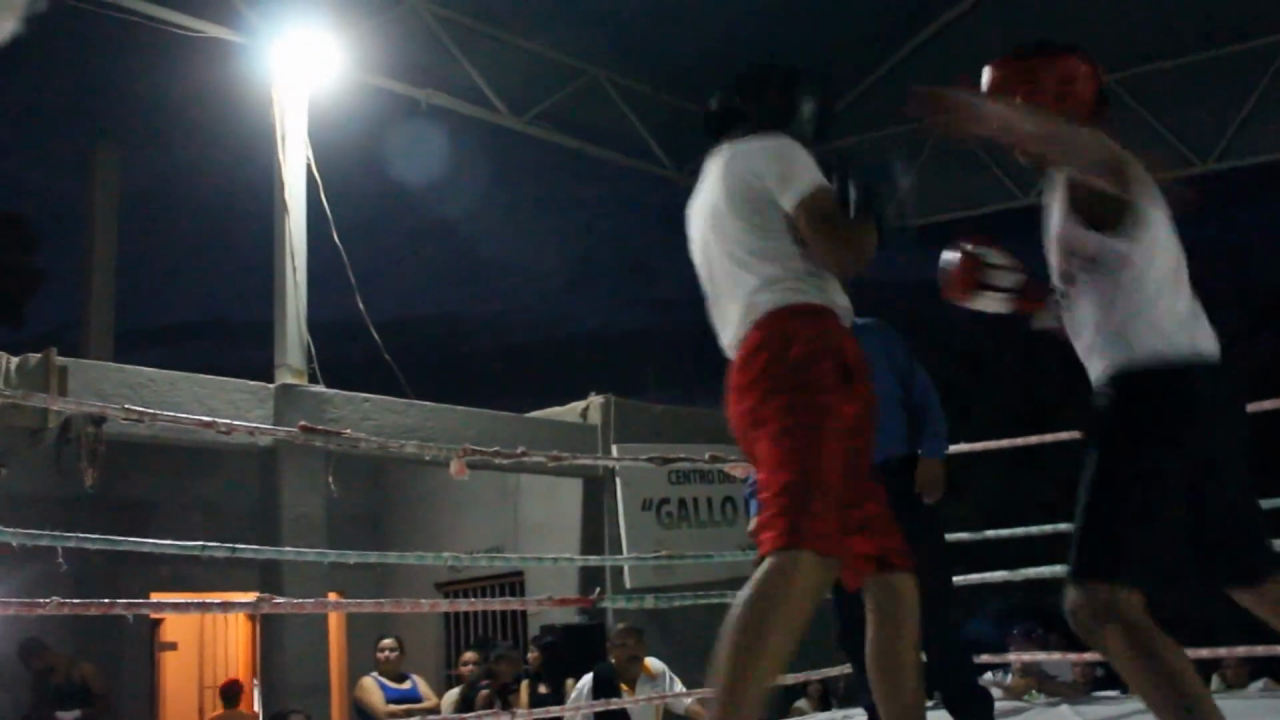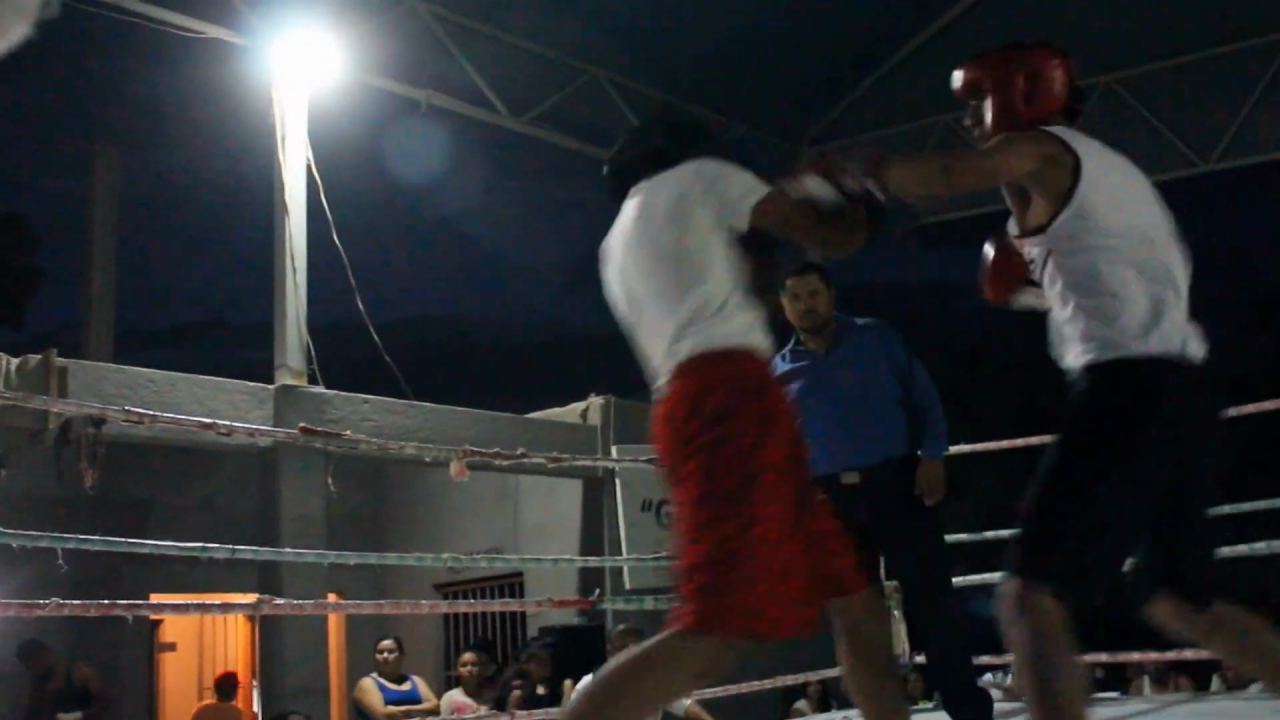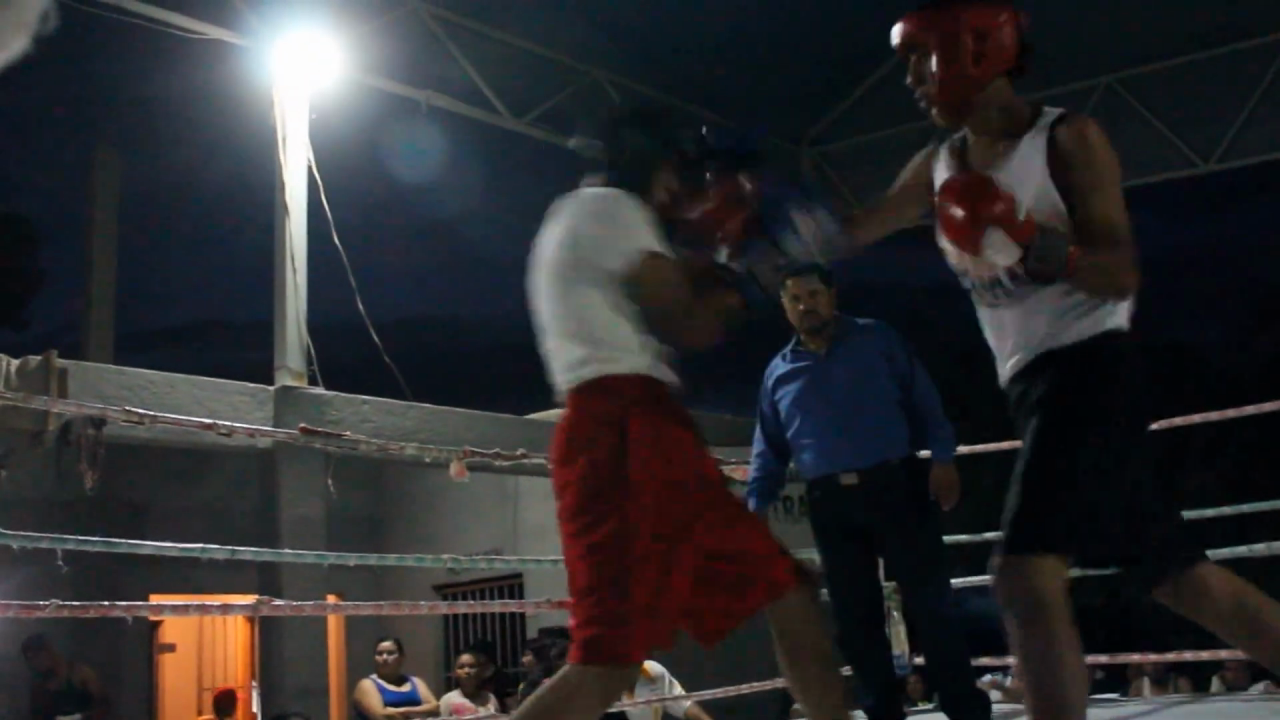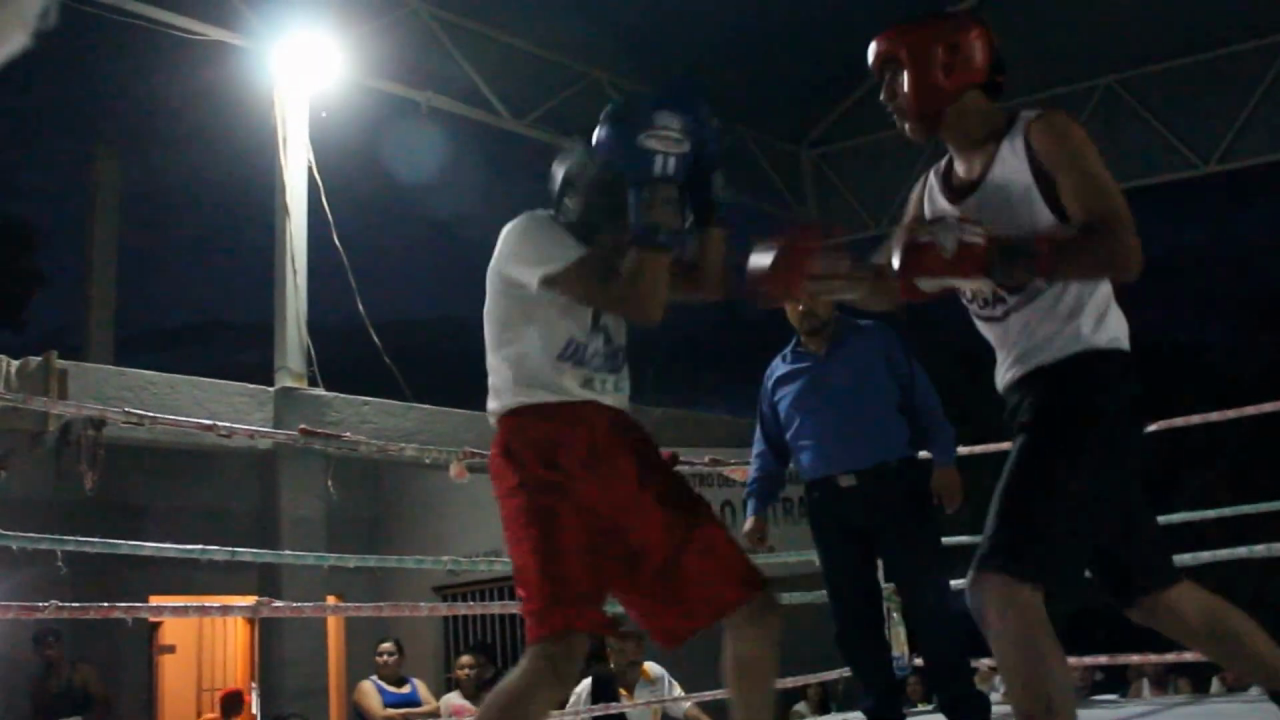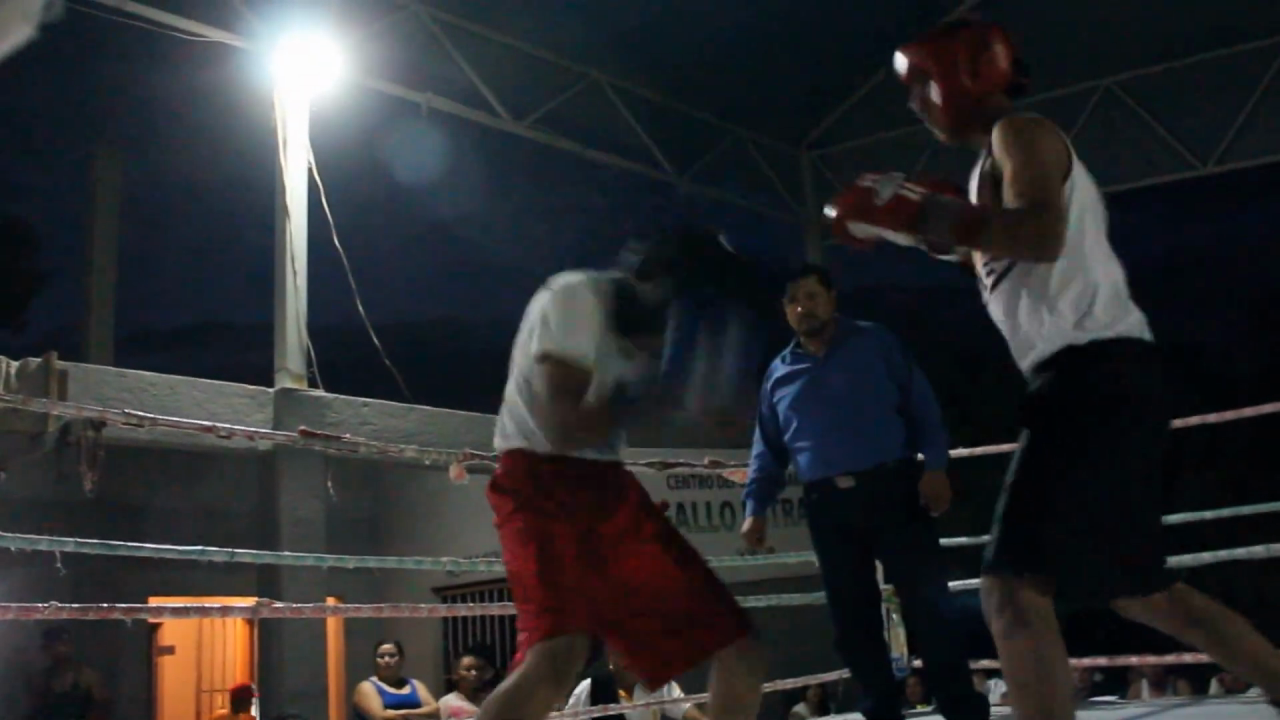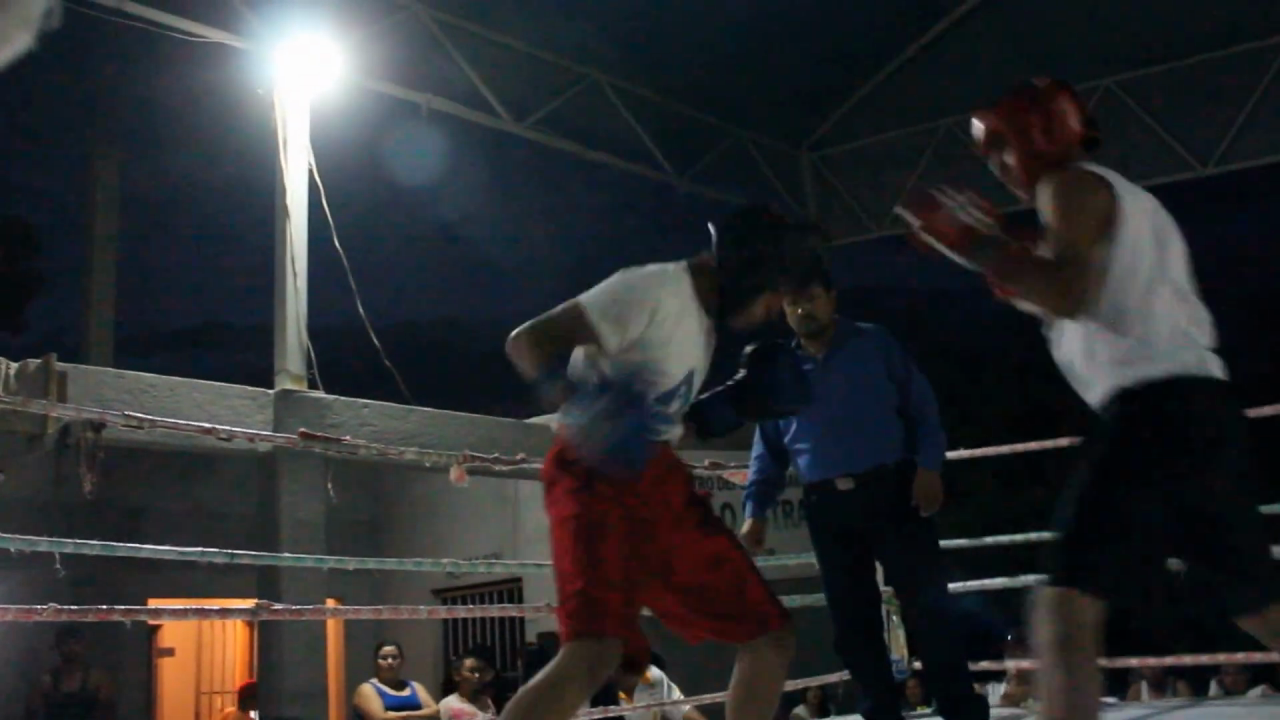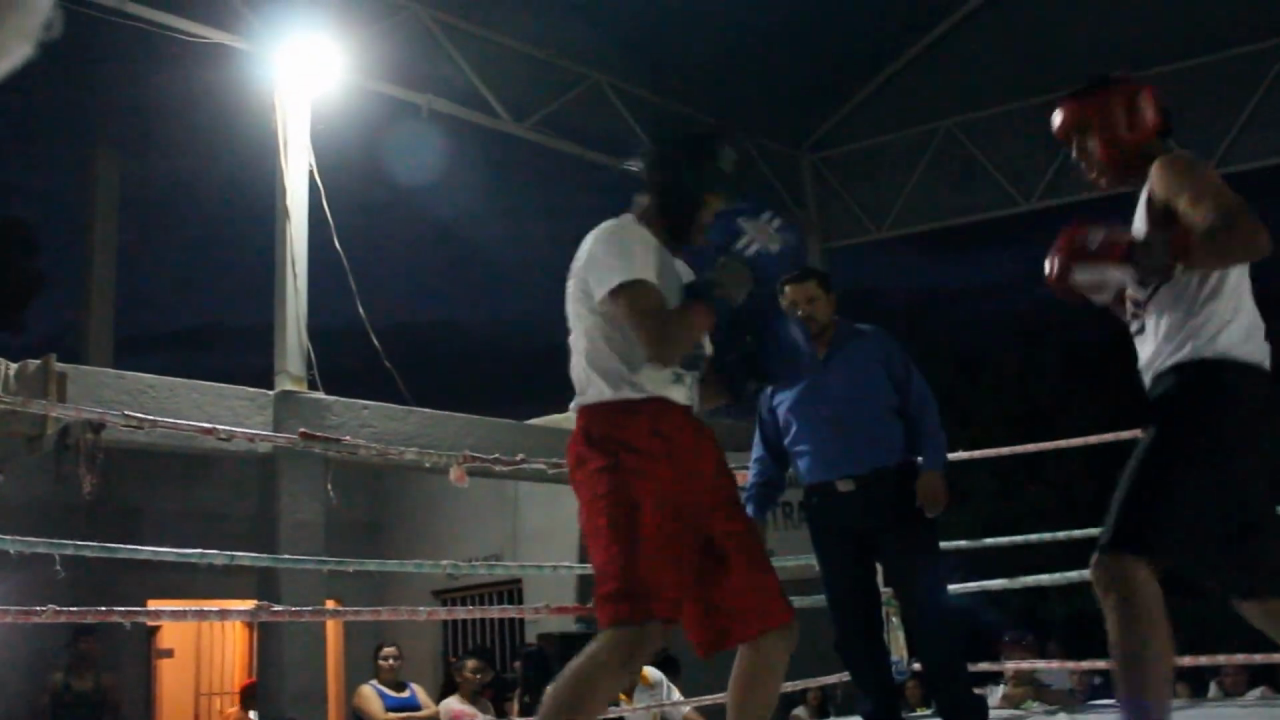
dt=0.2s
person 1, frame 1
left shoulder: (1089, 174)
right shoulder: (1077, 190)
left elbow: (1095, 154)
right elbow: (1088, 312)
left wrist: (989, 118)
left hip: (1153, 402)
right hip: (1194, 396)
left knee: (1099, 606)
person 1, frame 2
left shoulder: (1042, 150)
right shoulder: (1114, 176)
left elbow: (942, 176)
left wrist: (854, 171)
right wrist: (1039, 278)
left hip: (1124, 394)
right hip: (1180, 393)
left knee: (1028, 598)
right knee: (1179, 601)
person 1, frame 3
left shoulder: (1070, 139)
right shoulder: (940, 161)
left elbow: (1121, 277)
right elbow: (856, 227)
left wrist: (1029, 244)
left hip: (1088, 372)
right hip: (1045, 389)
left knee: (1024, 574)
right knee: (1182, 579)
person 1, frame 4
left shoulder: (1047, 138)
right shoulder: (932, 189)
left elbow: (1124, 256)
right elbow: (886, 290)
left wrist: (1000, 257)
left hip: (1085, 384)
right hip: (1039, 396)
left knee: (1000, 589)
right knee: (1156, 596)
person 1, frame 5
left shoulder: (1019, 134)
right shoulder: (1009, 156)
left elbow: (1042, 239)
left wrist: (925, 217)
right wrist: (941, 230)
left hip: (1091, 375)
right hip: (1110, 380)
left knee: (1010, 589)
right knee: (1139, 590)
person 1, frame 6
left shoulder: (1071, 185)
right shoulder: (1138, 205)
left elbow: (1068, 293)
left wrist: (975, 245)
left hip: (1152, 414)
right hip: (1207, 412)
left knee: (1064, 607)
person 1, frame 7
left shoulder: (1172, 171)
right shoulder: (1167, 199)
left wrist: (1135, 251)
right wrist: (1109, 286)
left hip: (1205, 393)
left knee: (1120, 569)
person 2, frame 1
left shoulder: (704, 205)
right shoulder: (772, 152)
right elbow: (843, 256)
right wrist: (868, 218)
left hip: (762, 369)
right hip: (801, 354)
left knee: (893, 582)
right knee: (804, 558)
person 2, frame 2
left shoulder: (615, 248)
right shoulder: (698, 177)
right elbow: (831, 236)
right wrist: (849, 198)
left hip: (695, 405)
right hip: (730, 399)
left knee: (857, 599)
right knee: (711, 637)
person 2, frame 3
left shoulder: (593, 225)
right shoulder: (604, 208)
right elbow: (689, 329)
right wrist: (729, 290)
left hip: (651, 433)
right hip: (619, 427)
left knee: (792, 599)
right knee: (607, 664)
person 2, frame 4
left shoulder: (610, 245)
right shoulder: (529, 236)
left elbow: (709, 286)
right elbow: (642, 305)
left wrist: (697, 192)
right wrist: (657, 208)
left hip: (621, 449)
right hip: (545, 450)
left knee: (753, 611)
right knee: (561, 650)
person 2, frame 5
left shoulder: (665, 327)
right shoulder: (569, 301)
right elbow: (566, 430)
left hip: (614, 494)
right hip: (540, 486)
left knee: (739, 650)
right knee: (557, 656)
person 2, frame 6
left shoulder: (703, 319)
right shoulder: (649, 290)
right elbow: (526, 341)
left wrist: (752, 398)
right wrist: (572, 392)
left hip: (657, 477)
right hip: (596, 474)
left knee: (772, 637)
right knee: (592, 652)
person 2, frame 7
left shoulder: (664, 255)
right shoulder: (616, 241)
right elbow: (661, 345)
right wrist: (731, 281)
left hip: (686, 447)
right hip: (623, 443)
left knee: (770, 625)
right knee: (637, 633)
person 3, frame 1
left shoulder: (872, 338)
left elbow: (921, 394)
left wrist: (933, 453)
right wrist: (759, 504)
left hip: (896, 482)
left knee: (930, 593)
right knee: (853, 611)
person 3, frame 2
left shoulder: (873, 338)
right shoulder: (780, 370)
left elbow: (923, 396)
left wrist: (933, 454)
left hip: (896, 483)
right hip: (831, 499)
left knee: (930, 596)
person 3, frame 3
left shoulder: (876, 340)
right shoulder: (779, 371)
left elbow: (923, 399)
right elbow: (769, 450)
left wrist: (942, 457)
right wrist: (757, 505)
left hip: (896, 485)
right hip: (830, 502)
left knee: (928, 599)
right knee: (854, 614)
person 3, frame 4
left shoulder: (875, 341)
right shoulder: (778, 373)
left elbow: (923, 402)
right elbow: (768, 450)
left wrist: (944, 460)
right wrist: (756, 508)
left hip: (895, 488)
right hip: (828, 505)
left knee: (927, 600)
right knee: (854, 616)
person 3, frame 5
left shoulder: (874, 343)
right shoulder: (778, 374)
left elbow: (921, 405)
right elbow: (768, 449)
left wrist: (935, 463)
right wrist: (755, 507)
left hip: (893, 488)
right hip: (827, 505)
left knee: (925, 599)
right knee: (852, 615)
person 3, frame 6
left shoulder: (874, 344)
left elbow: (921, 406)
right elbow: (768, 450)
left wrist: (929, 465)
right wrist: (755, 509)
left hip: (893, 489)
right hip: (827, 506)
left knee: (924, 601)
right knee: (852, 618)
person 3, frame 7
left shoulder: (873, 346)
right shoulder: (779, 376)
left elbow: (920, 406)
right elbow: (767, 453)
left wrist: (931, 466)
right wrist: (755, 510)
left hip: (893, 491)
right hip: (827, 508)
left knee: (924, 602)
right knee: (852, 619)
